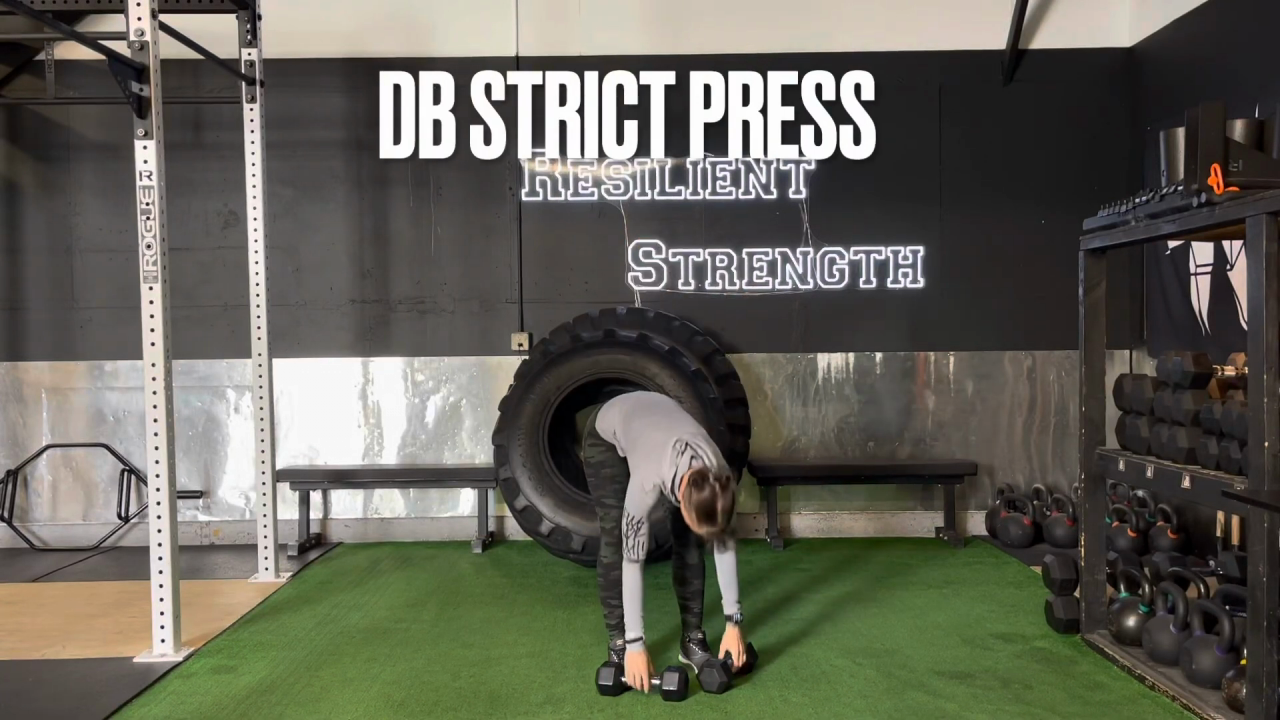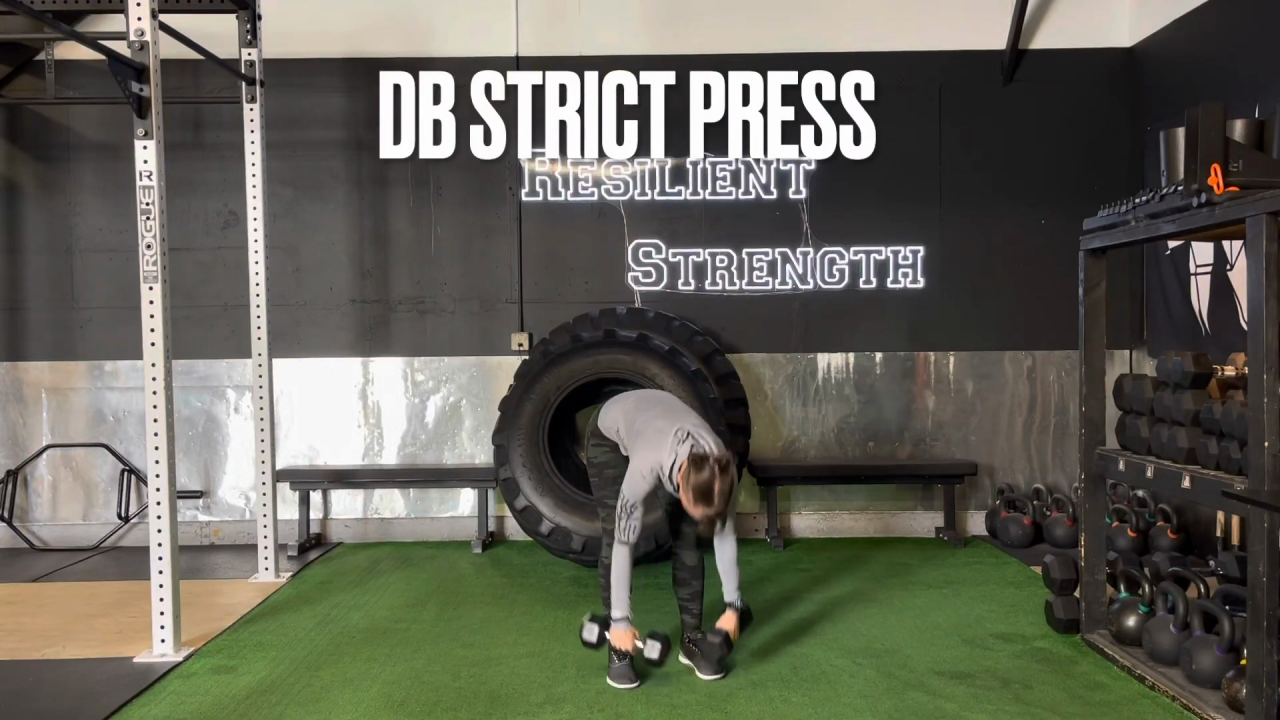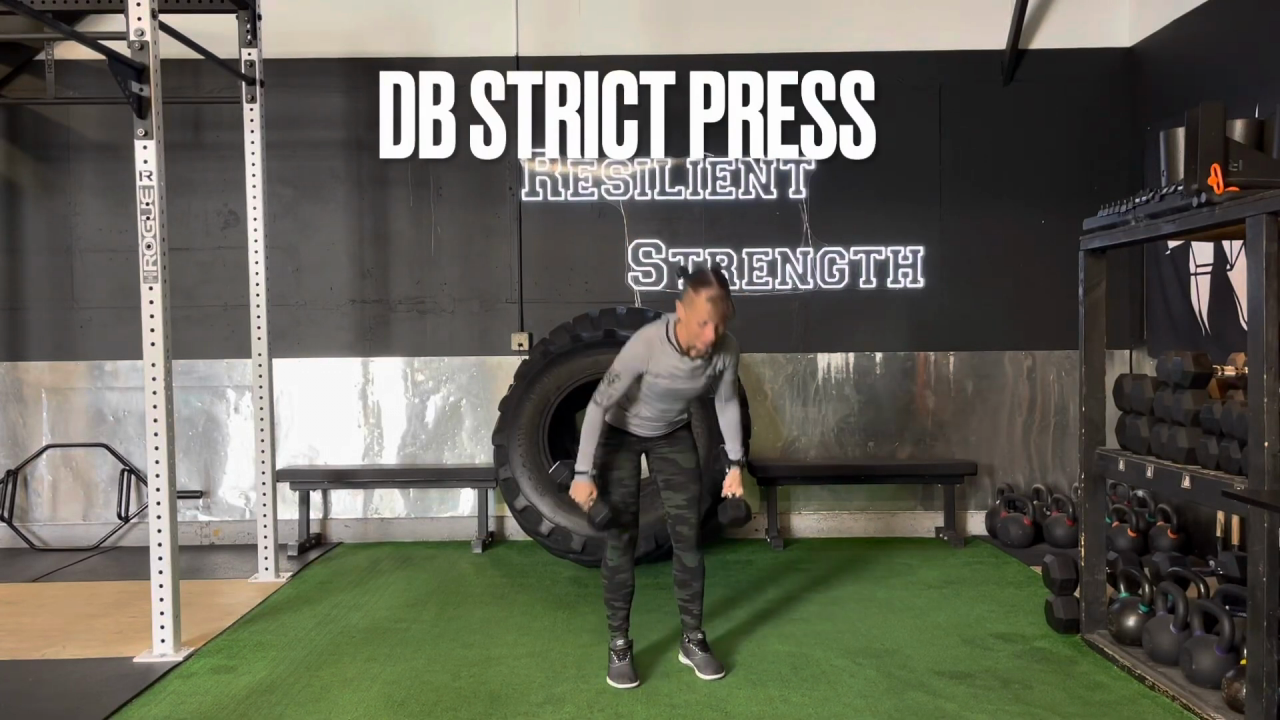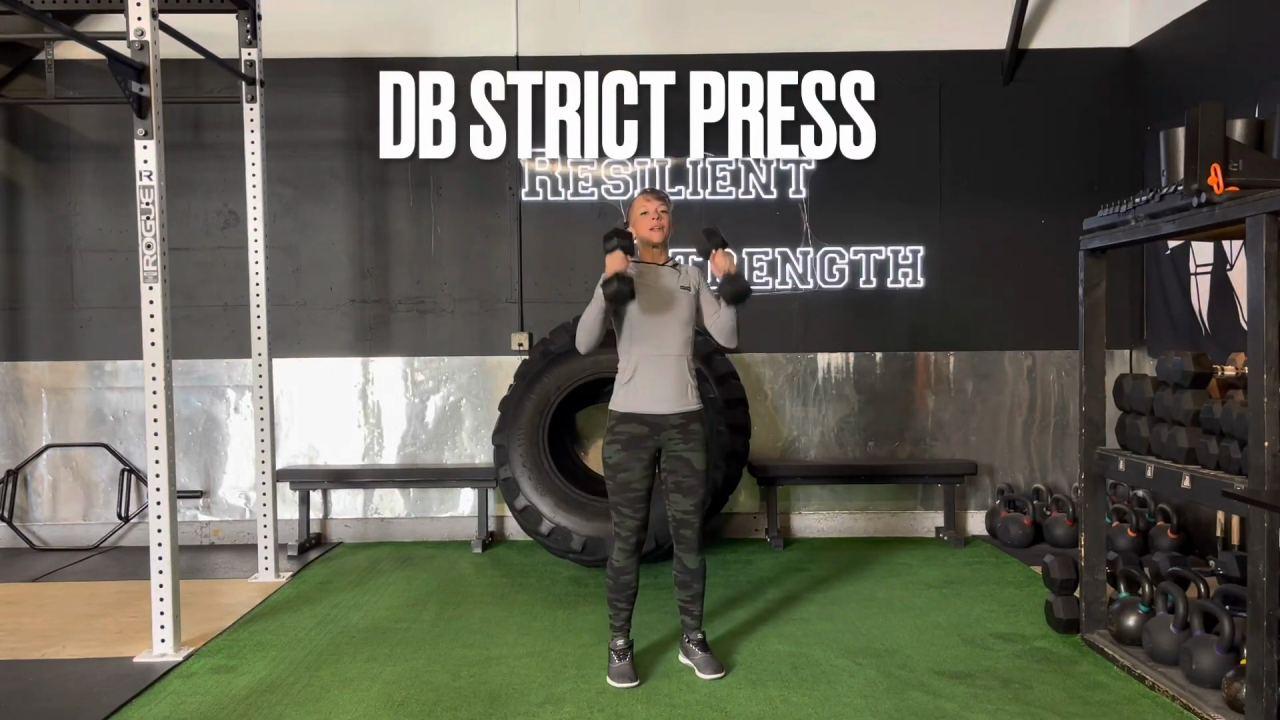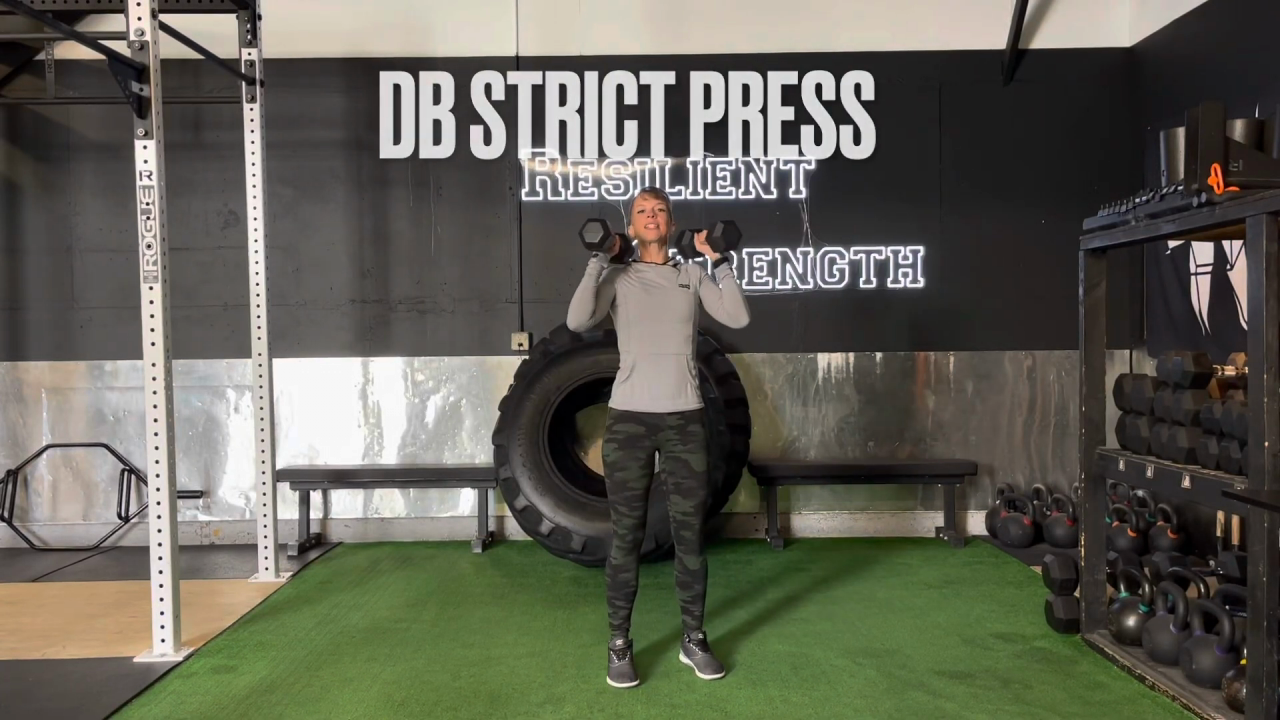
dt=0.5s
person 1, frame 1
left shoulder: (718, 480)
right shoulder: (649, 480)
left elbow: (726, 548)
right elbow: (632, 560)
left wrist: (733, 621)
right wrist: (634, 643)
left hip: (659, 416)
right hip: (608, 435)
left knee: (687, 540)
right knee: (614, 536)
left ankle: (693, 637)
right ankle: (618, 645)
person 1, frame 2
left shoulder: (718, 470)
right shoulder: (647, 464)
left elbow: (725, 535)
right elbow: (623, 543)
left wrist: (731, 605)
right wrist: (620, 619)
right hip: (611, 433)
left knee: (687, 539)
right knee: (616, 538)
left ankle: (693, 640)
right ankle: (619, 647)
person 1, frame 3
left shoulder: (724, 350)
right shoulder: (646, 343)
left elbow: (727, 403)
right elbow: (599, 405)
left wrist: (735, 463)
right wrist: (583, 473)
left hip: (674, 436)
right hip: (621, 433)
left knee: (687, 535)
right knee: (620, 536)
left ankle: (693, 640)
right ankle: (619, 646)
person 1, frame 4
left shoulder: (692, 277)
right shoulder: (618, 276)
left elbow: (727, 339)
right elbow: (584, 344)
left wrist: (726, 284)
right wrist: (606, 284)
left hip: (685, 421)
right hip: (630, 421)
left knee: (689, 533)
right knee: (628, 536)
left ankle: (694, 640)
right ankle: (620, 645)
person 1, frame 5
left shoulder: (693, 276)
right shoulder: (618, 278)
left elbow: (738, 317)
right elbow: (577, 321)
left wrist: (717, 259)
right wrist: (599, 260)
left hip: (685, 419)
right hip: (629, 418)
left knee: (690, 533)
right knee: (626, 534)
left ankle: (694, 639)
right ankle: (619, 644)
